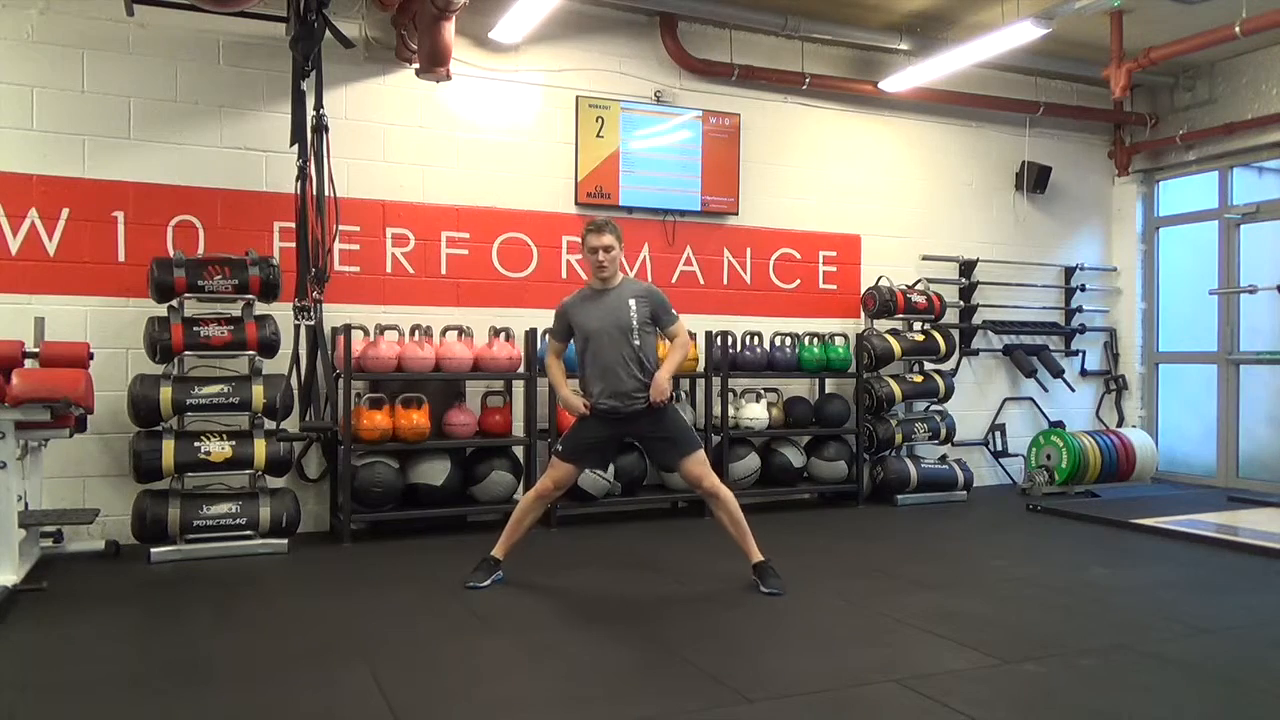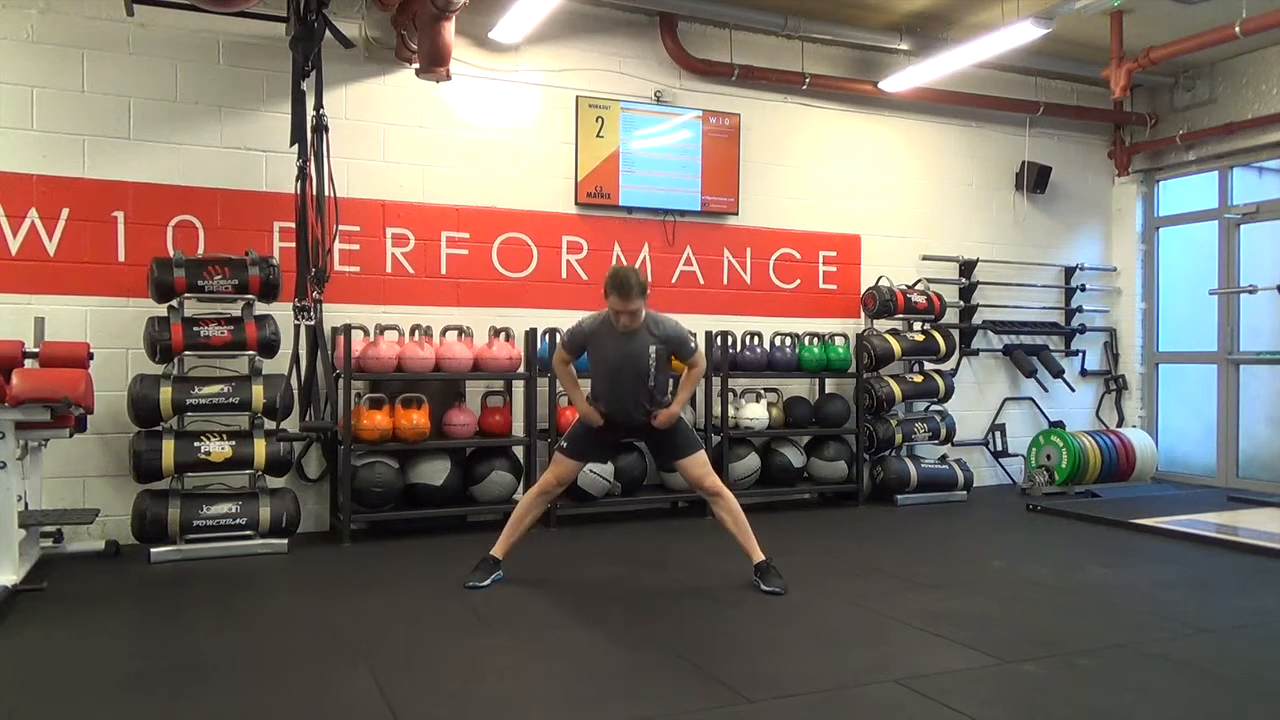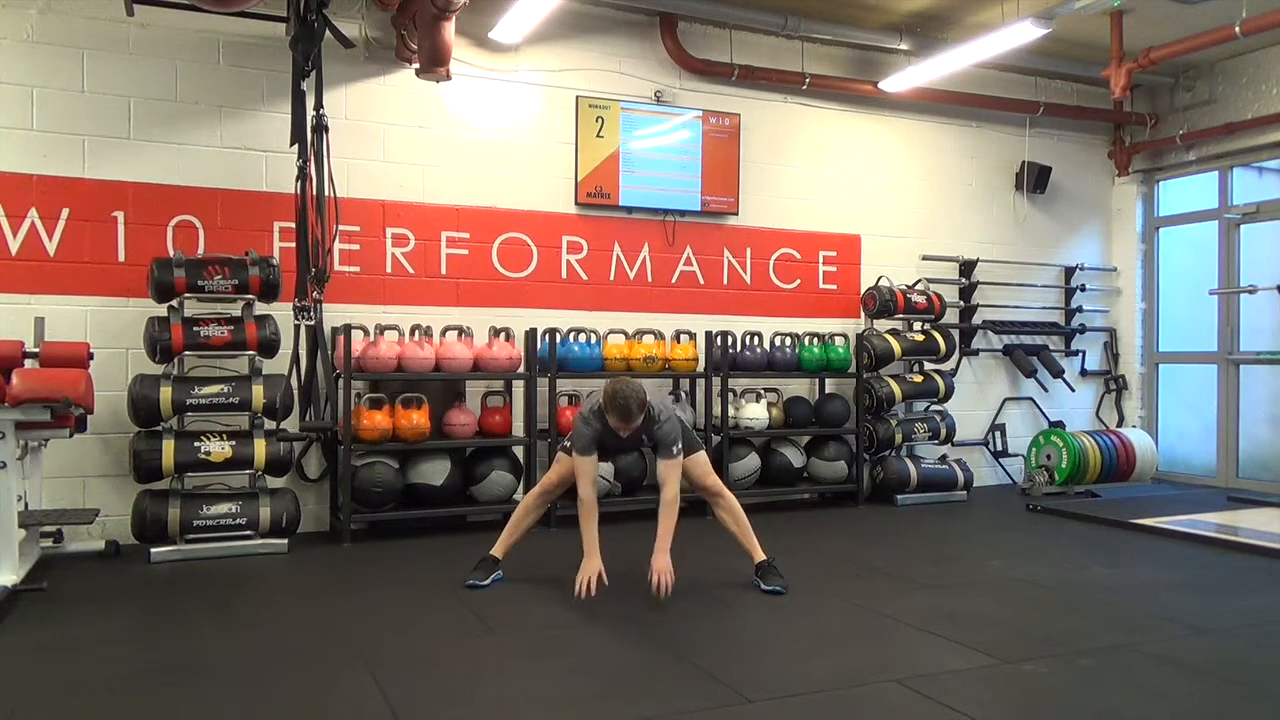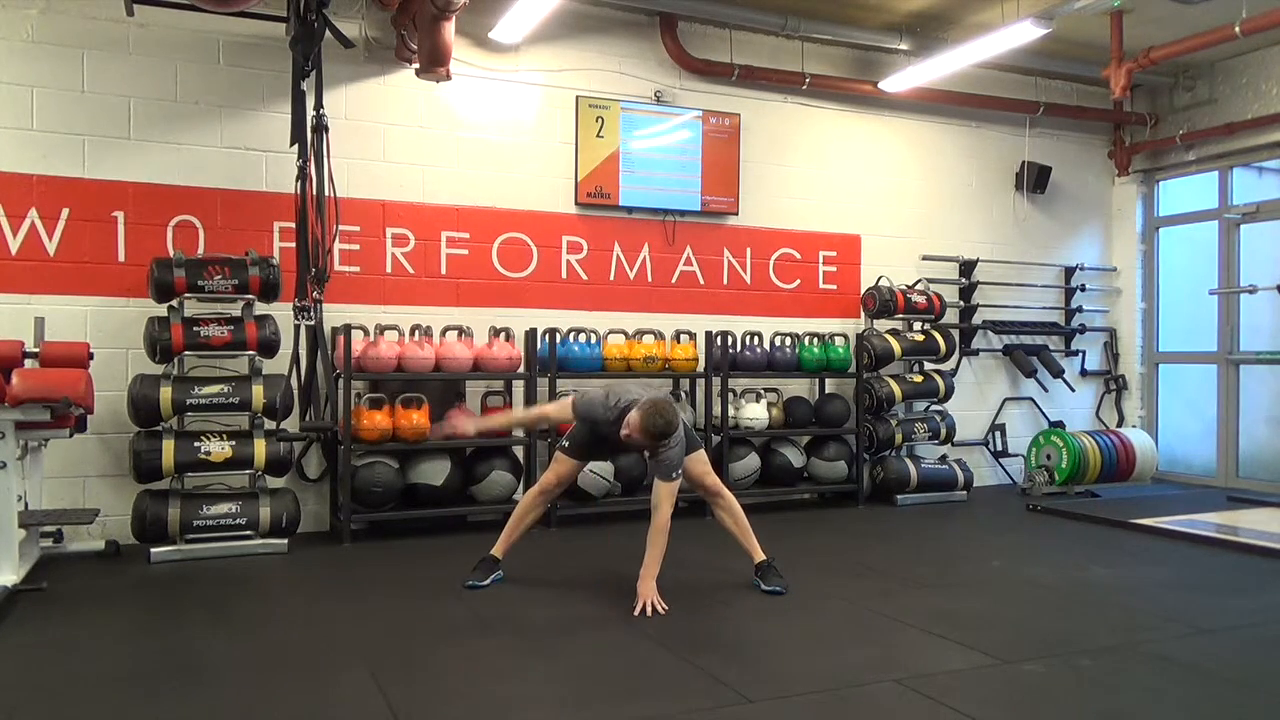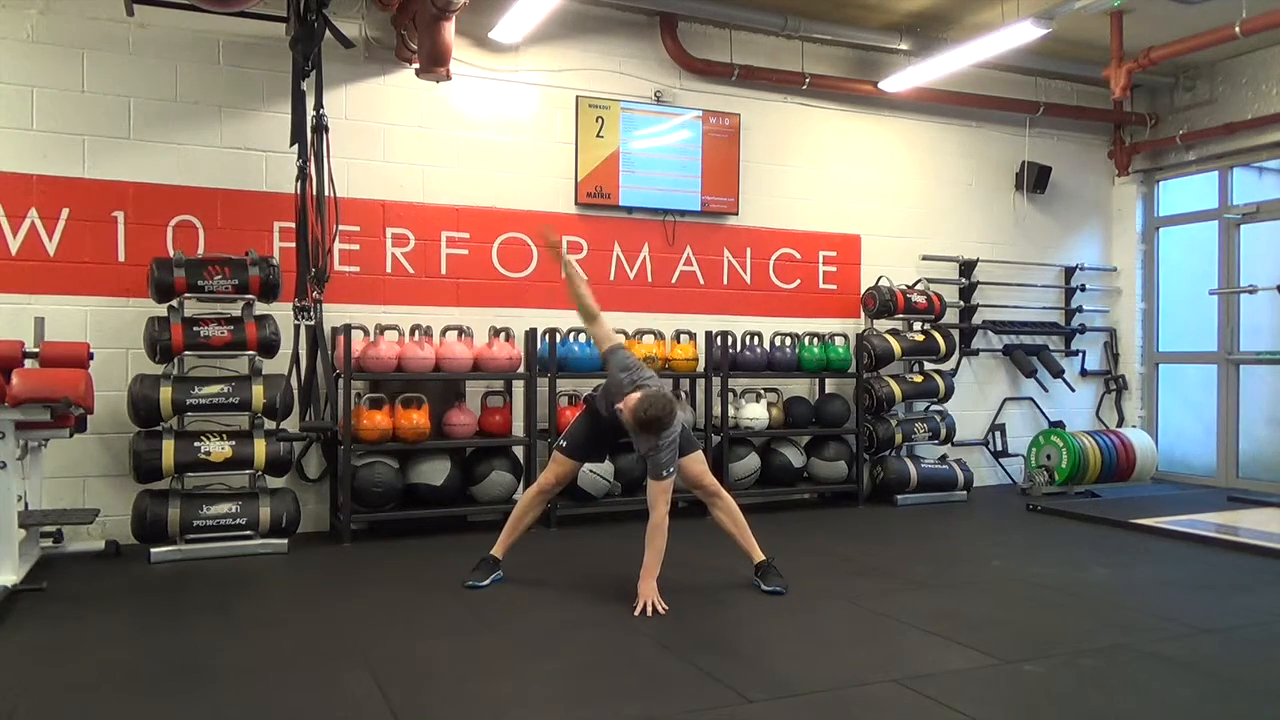
dt=1s
person 1, frame 1
left shoulder: (646, 294)
right shoulder: (571, 307)
left elbow: (681, 338)
right elbow: (553, 355)
left wrist: (664, 374)
right wrist: (564, 394)
left hip: (651, 408)
right hip: (599, 414)
left knee: (707, 484)
right knee: (548, 486)
left ankle: (758, 563)
right ankle: (494, 561)
person 1, frame 2
left shoulder: (667, 330)
right shoulder: (588, 329)
left elbow: (697, 365)
right elbow: (560, 361)
left wrist: (675, 408)
right wrist: (582, 405)
left hip: (657, 418)
right hip: (603, 418)
left knee: (711, 486)
right knee: (549, 484)
left ankle: (761, 564)
right ankle: (495, 559)
person 1, frame 3
left shoulder: (663, 417)
right shoulder: (589, 417)
left elbow: (670, 488)
right elbow: (586, 489)
left wrist: (662, 553)
right wrist: (591, 555)
left hip: (653, 431)
right hip: (602, 437)
left knee: (711, 486)
right knee: (549, 485)
left ankle: (762, 563)
right ankle: (493, 559)
person 1, frame 4
left shoulder: (671, 443)
right shoulder: (609, 404)
left elbow: (662, 513)
right elbow: (544, 414)
left wrist: (647, 580)
right wrist: (478, 425)
left hip: (660, 427)
right hip: (602, 422)
left knee: (712, 487)
right knee: (550, 483)
left ankle: (762, 564)
right ankle: (492, 559)
person 1, frame 5
left shoulder: (663, 441)
right shoulder: (630, 376)
left elbow: (658, 511)
right elbow: (593, 318)
left wrist: (648, 580)
right wrist: (563, 258)
left hip: (654, 425)
right hip: (600, 411)
left knee: (709, 488)
right knee: (548, 483)
left ankle: (762, 564)
right ankle: (494, 560)
